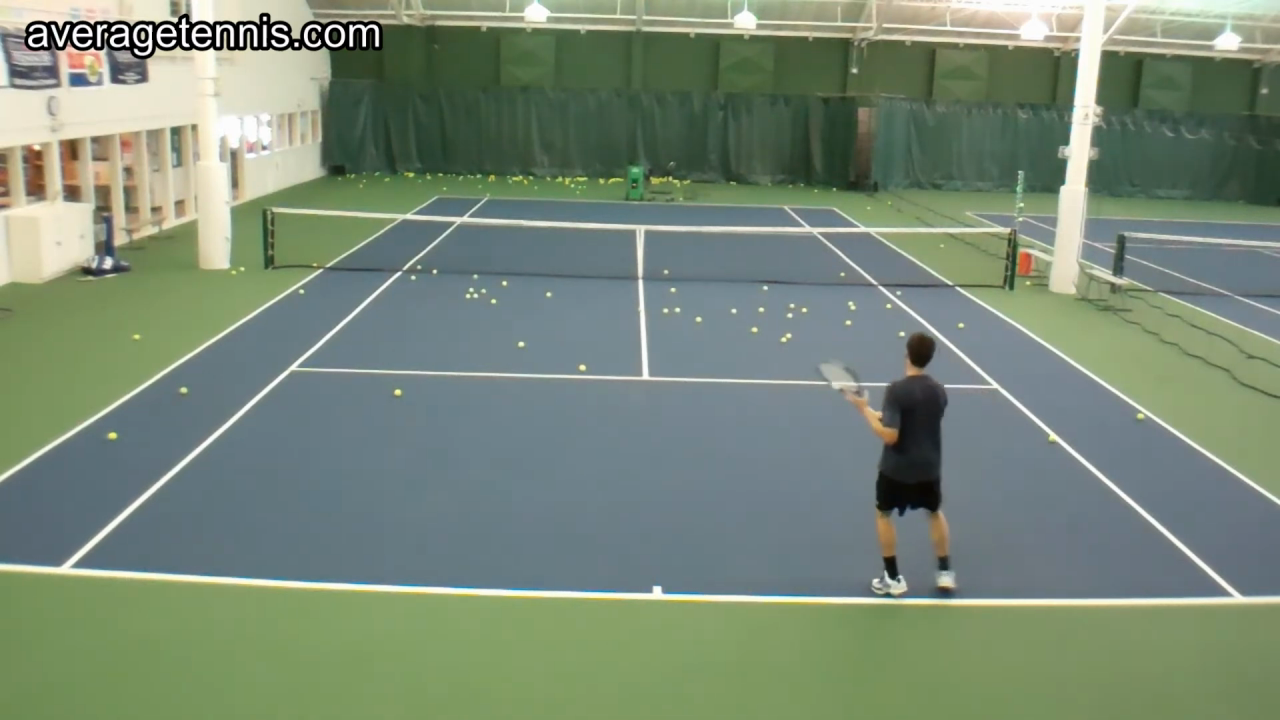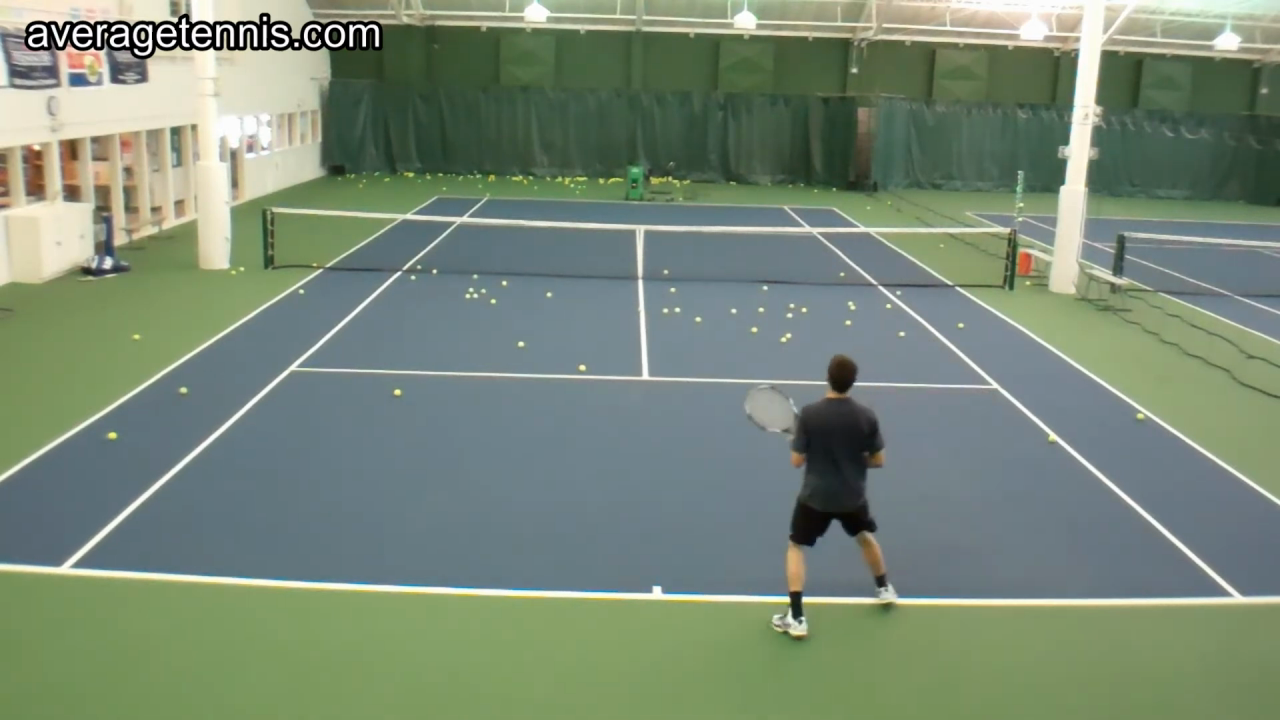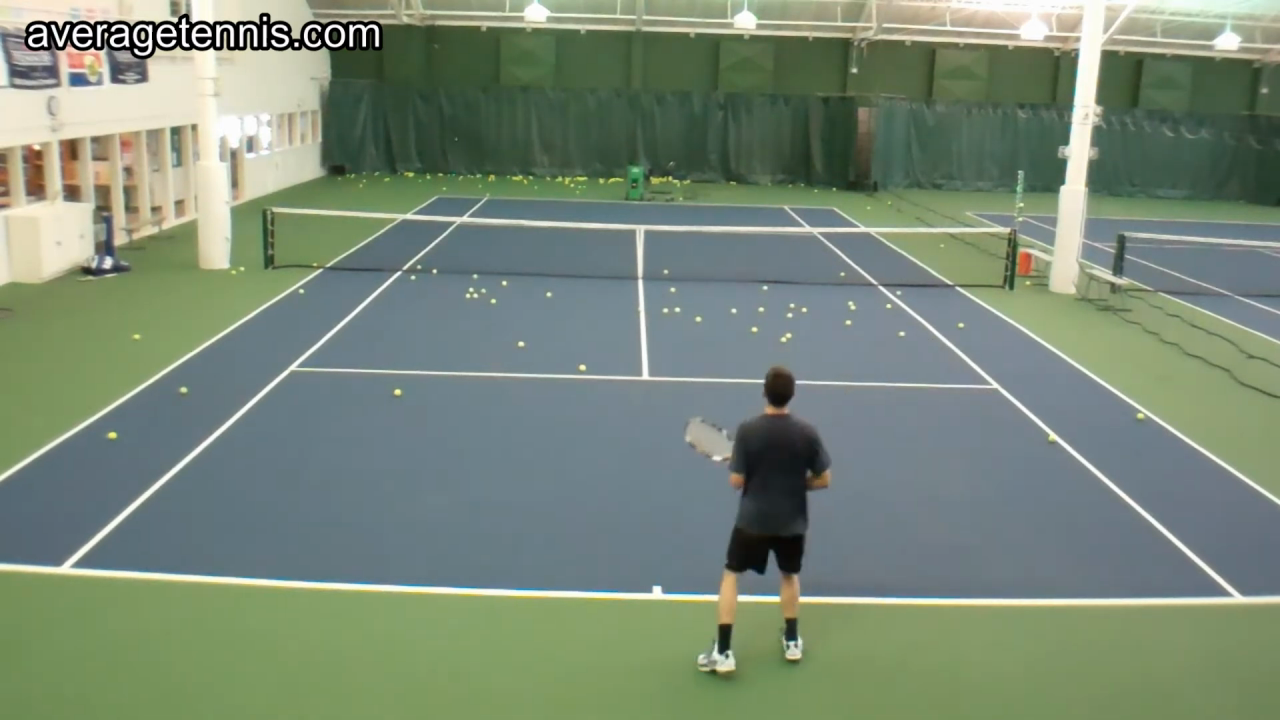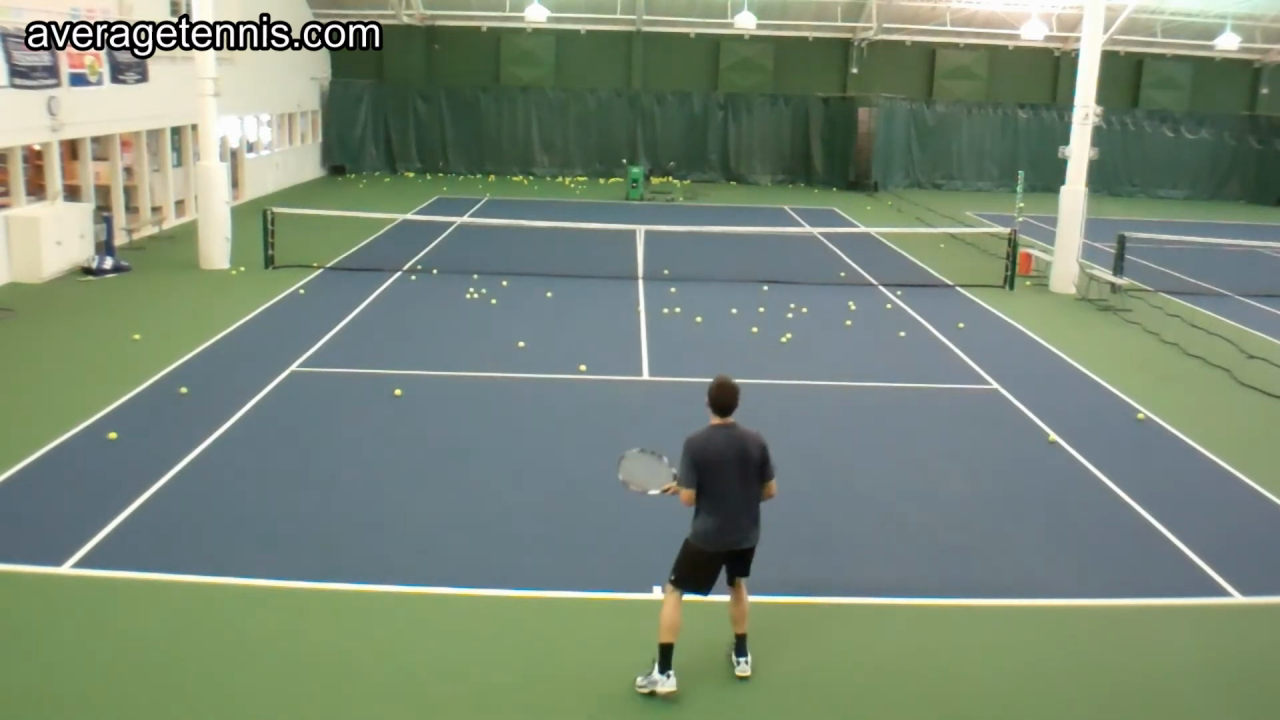
dt=0.5s
person 1, frame 1
left shoulder: (895, 391)
right shoulder: (939, 391)
left elbow: (890, 436)
left wrist: (867, 412)
left hip: (897, 468)
right hip: (929, 467)
left knee: (884, 515)
right knee: (934, 513)
left ankle: (893, 578)
right ankle: (945, 572)
person 1, frame 2
left shoulder: (809, 414)
right shoulder: (866, 416)
left elbow: (797, 461)
right elbow: (878, 460)
left hip: (815, 496)
right hip: (852, 495)
left knee: (796, 548)
right knee: (865, 536)
left ankle: (796, 618)
right ankle: (884, 588)
person 1, frame 3
left shoulder: (747, 430)
right shoulder: (808, 434)
left elbow: (736, 482)
right elbow: (823, 480)
left wrist: (736, 465)
left hip: (753, 520)
right hip: (792, 521)
left knee: (730, 576)
right knee: (789, 575)
left ankle: (723, 652)
right ankle: (792, 641)
person 1, frame 4
left shoulder: (695, 444)
right shoulder: (756, 442)
left elbow: (689, 499)
right elbow: (769, 491)
left wrist: (679, 488)
left hip: (707, 535)
right hip: (745, 534)
left knee: (672, 593)
right knee: (737, 585)
left ankle: (663, 673)
right ankle: (742, 656)
